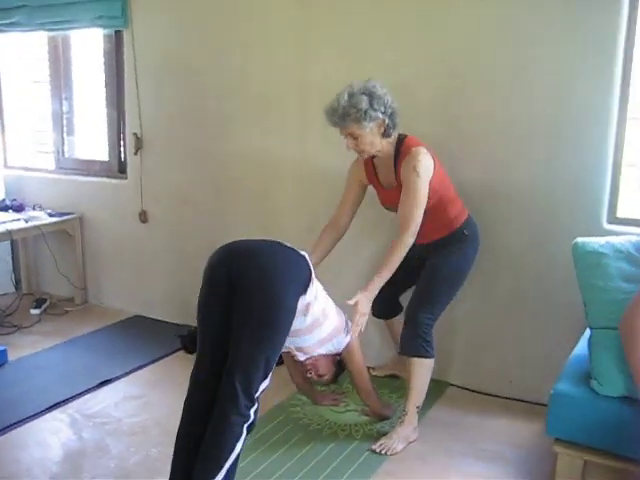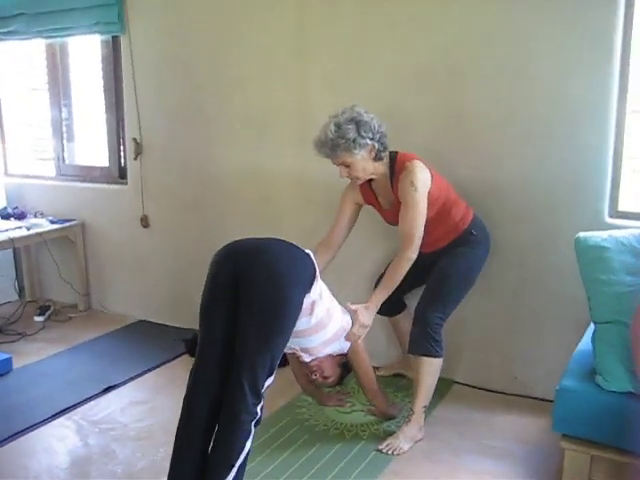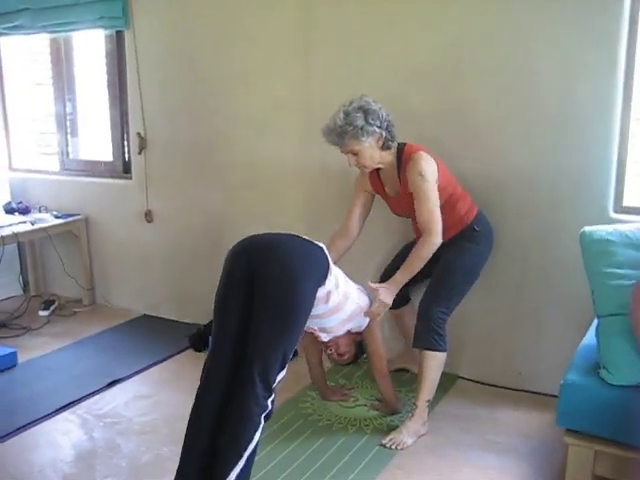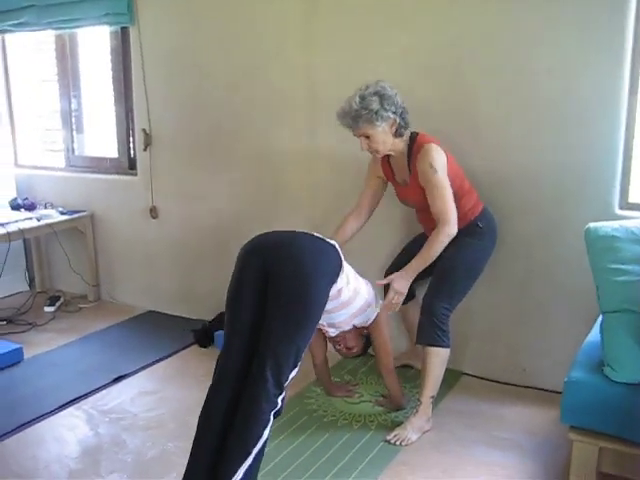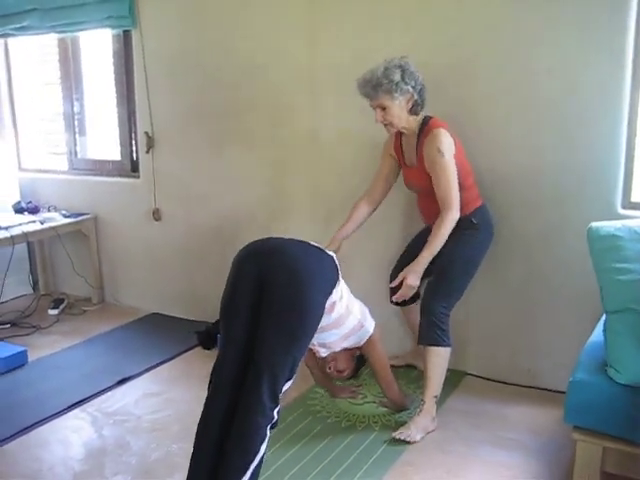
dt=0.3s
person 1, frame 1
left shoulder: (415, 159)
right shoulder: (363, 167)
left elbow: (406, 235)
right elbow: (339, 222)
left wrist: (367, 292)
left hip: (456, 240)
right hip: (422, 242)
left knee: (419, 318)
right knee: (383, 298)
left ankle: (409, 425)
right ankle: (404, 362)
person 1, frame 2
left shoulder: (412, 173)
right shoulder: (359, 189)
left elbow: (408, 251)
right elbow: (330, 243)
left wrist: (370, 307)
left hip: (465, 242)
right hip: (430, 245)
left knee: (428, 318)
right knee: (387, 294)
left ankle: (415, 424)
right ankle: (410, 361)
person 1, frame 3
left shoulder: (417, 164)
right shoulder: (369, 176)
left elbow: (434, 237)
right elbow: (348, 231)
left wrist: (393, 287)
left hip: (468, 236)
right hip: (434, 236)
left knee: (432, 313)
right knee: (390, 283)
left ankle: (419, 419)
right ankle: (413, 355)
person 1, frame 4
left shoulder: (428, 155)
right shoulder: (381, 163)
left elbow: (448, 226)
right elbow: (359, 214)
left wrist: (408, 276)
left hip: (471, 231)
right hip: (438, 230)
left knee: (435, 308)
right knee: (393, 279)
left ankle: (423, 415)
right ankle: (418, 352)
person 1, frame 5
left shoulder: (437, 139)
right shoulder: (395, 142)
left elbow: (452, 211)
right elbow: (372, 197)
left wrist: (419, 266)
right wrist: (335, 242)
left hip: (469, 226)
right hip: (439, 225)
left knee: (434, 307)
right knee: (399, 281)
left ankle: (428, 414)
right ankle: (421, 352)
person 2, frame 1
right shoulder: (339, 331)
left elbow: (297, 372)
right elbow: (365, 387)
left wrist: (316, 396)
right wrist: (381, 410)
right hip: (277, 272)
left knee: (204, 388)
right knee: (238, 400)
person 2, frame 2
right shoulder: (343, 330)
left elbow: (301, 372)
right elbow: (371, 386)
left wrist: (322, 396)
right wrist: (386, 410)
right hip: (282, 271)
left knee: (206, 384)
right knee: (245, 396)
person 2, frame 3
right shoulder: (359, 306)
left elbow: (312, 354)
right elbow: (380, 369)
left wrist: (325, 391)
right wrist: (392, 404)
left hip: (246, 251)
right hip: (296, 265)
left knee: (219, 376)
right knee: (257, 387)
person 2, frame 4
right shoulder: (365, 302)
left elbow: (317, 354)
right elbow: (386, 365)
left wrist: (330, 386)
right wrist: (396, 400)
left hip: (258, 249)
right hip: (308, 263)
left knee: (231, 372)
right knee: (267, 384)
person 2, frame 5
right shoulder: (357, 324)
left elbow: (313, 359)
right elbow: (386, 379)
left wrist: (334, 387)
right wrist: (401, 402)
left hip: (253, 257)
right hip: (304, 272)
left knee: (225, 384)
right knee: (261, 397)
